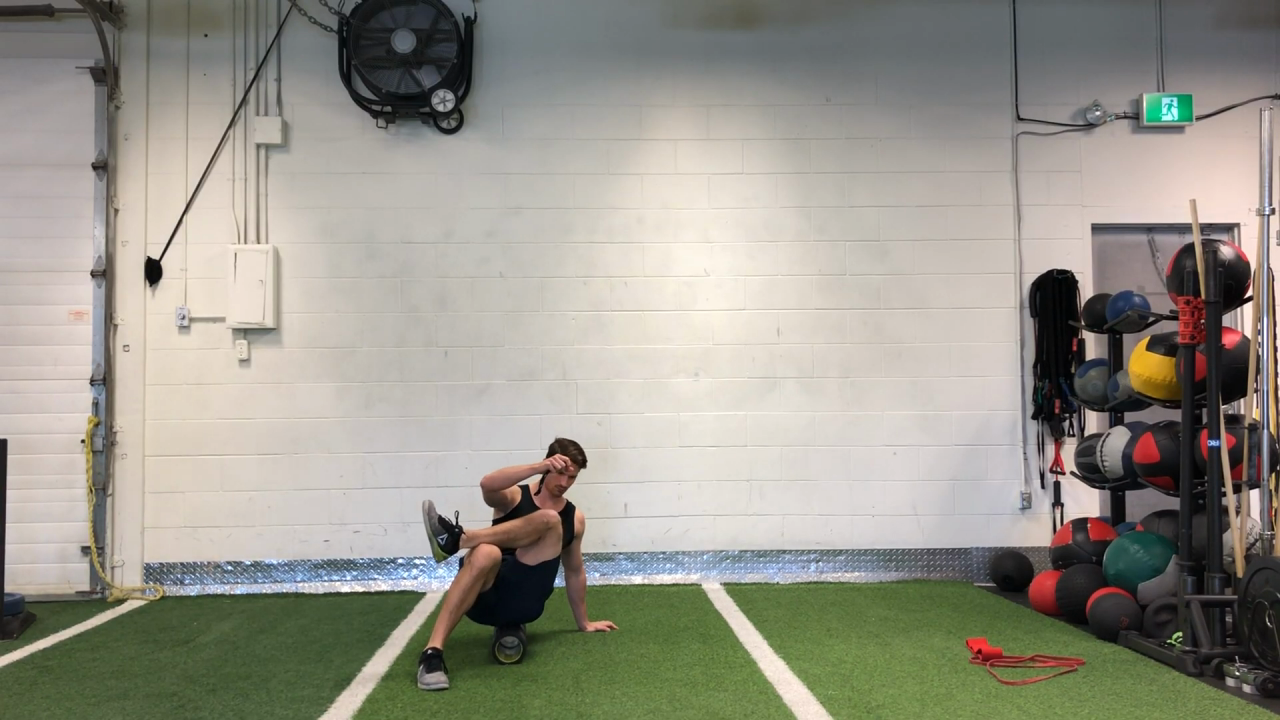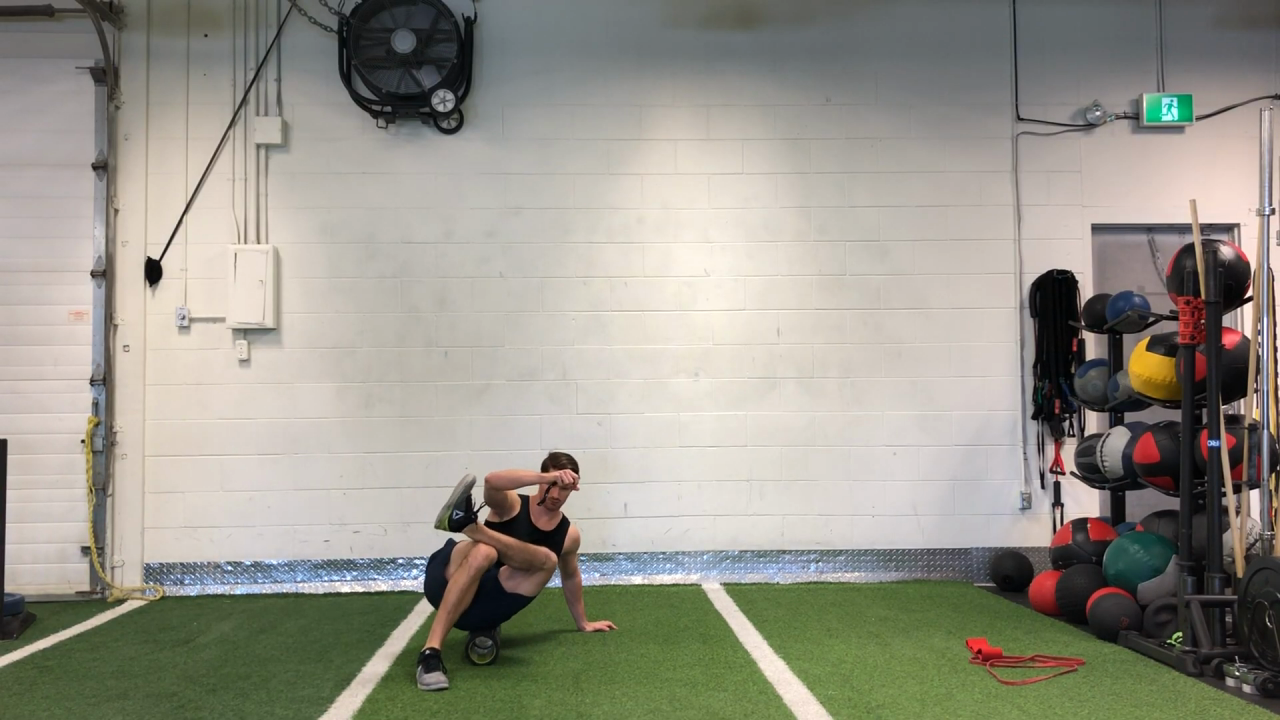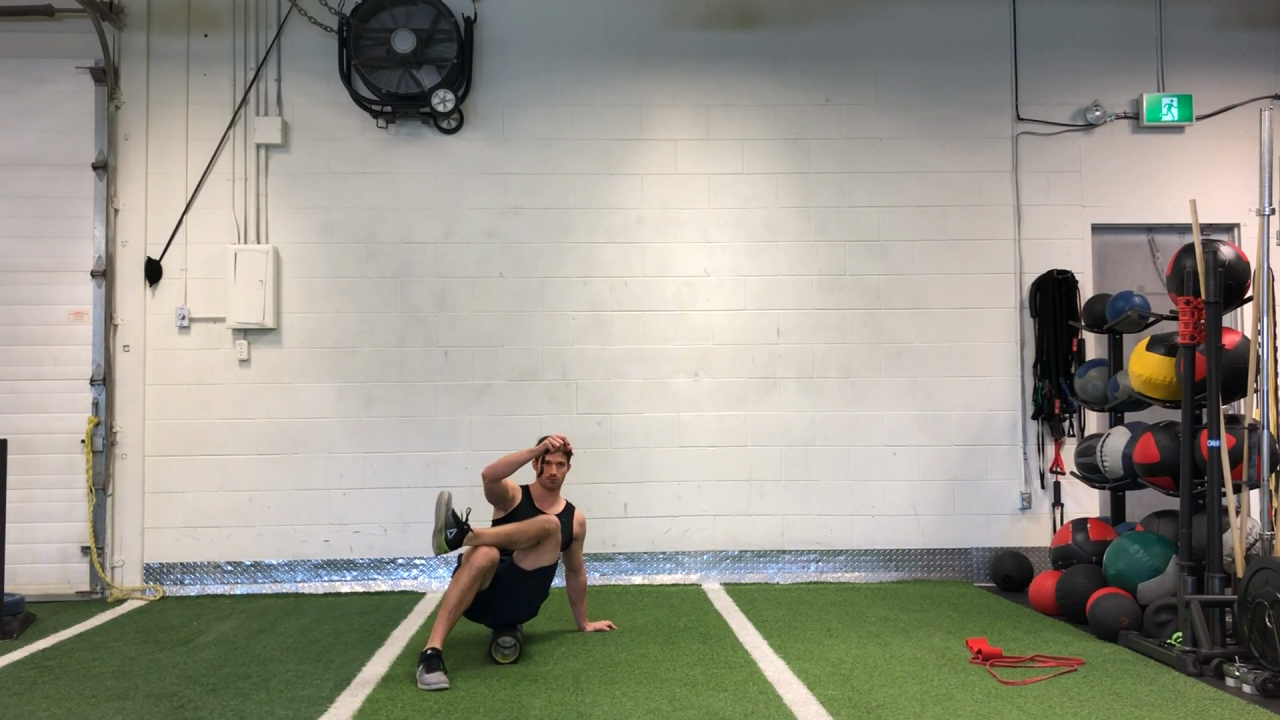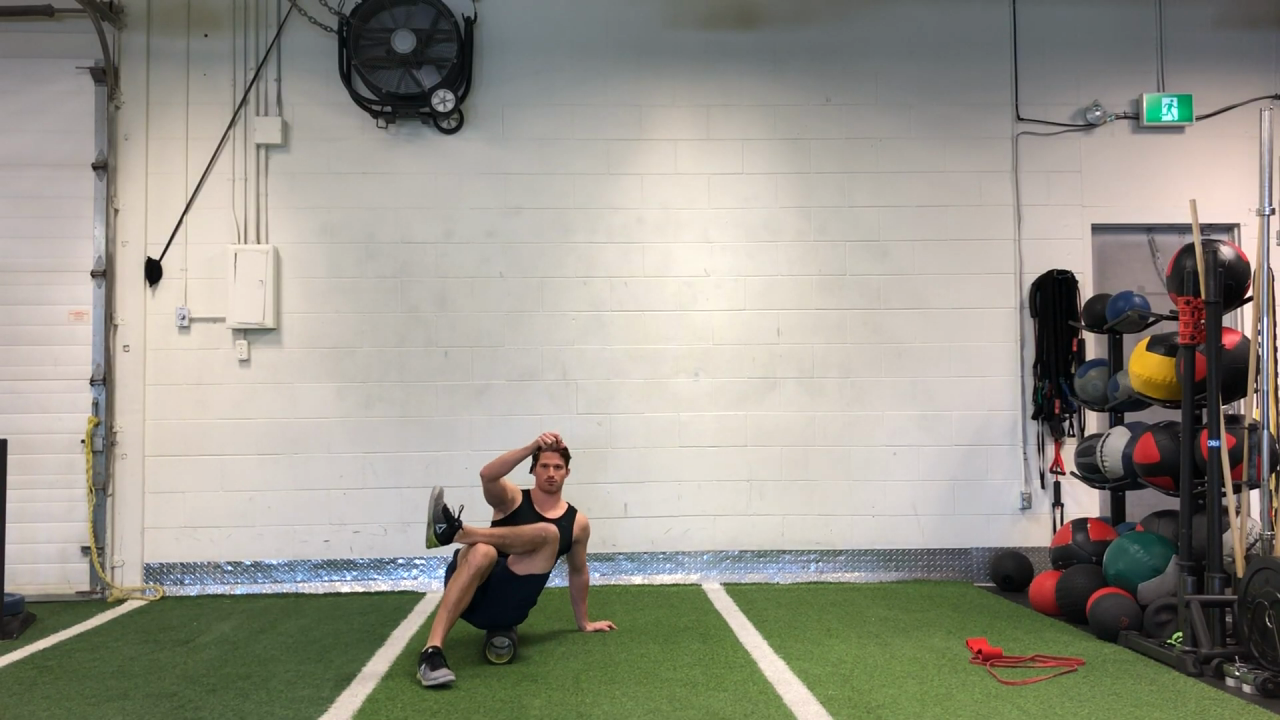
dt=0.5s
person 1, frame 1
left shoulder: (574, 518)
right shoulder: (514, 497)
left elbow: (575, 572)
right elbow: (487, 485)
left wrist: (584, 622)
right wrist: (540, 468)
left hip: (523, 604)
right hip: (484, 594)
left knee: (550, 520)
right knee: (486, 553)
right ankle: (433, 652)
person 1, frame 2
left shoulder: (569, 534)
right shoulder: (511, 505)
left elbow: (571, 577)
right elbow: (492, 481)
left wrist: (583, 622)
right wrist: (548, 477)
left hip: (482, 611)
right hip: (447, 581)
left knee: (548, 560)
right knee: (483, 552)
right ankle: (430, 653)
person 1, frame 3
left shoulder: (574, 520)
right shoulder: (512, 496)
left elbow: (575, 573)
right elbow: (489, 476)
left wrist: (583, 623)
right wrist: (539, 449)
left hip: (515, 606)
right hip: (480, 593)
left knee: (550, 525)
right knee: (484, 553)
right ankle: (432, 652)
person 1, frame 4
left shoulder: (577, 523)
right shoulder: (512, 499)
left elbow: (578, 572)
right elbow: (487, 475)
left wrist: (583, 622)
right wrist: (533, 447)
left hip: (505, 611)
right hip: (469, 590)
left knee: (550, 534)
right knee: (482, 552)
right ankle: (432, 651)
